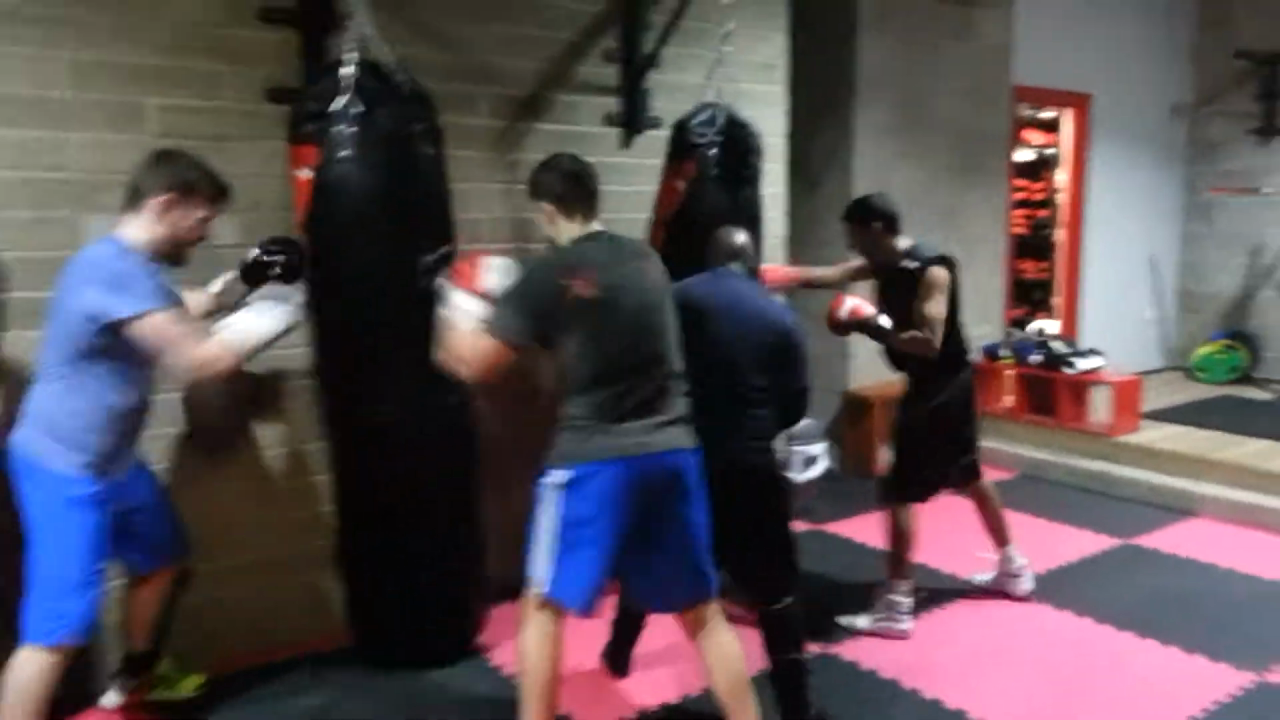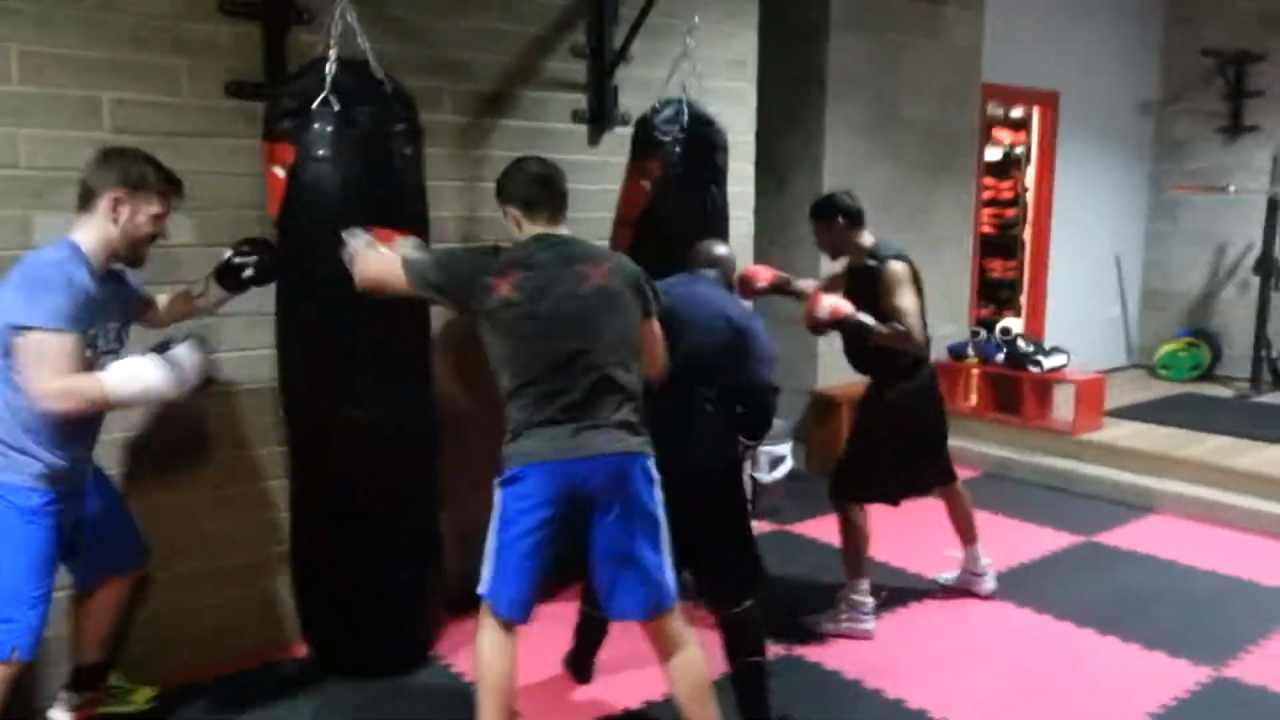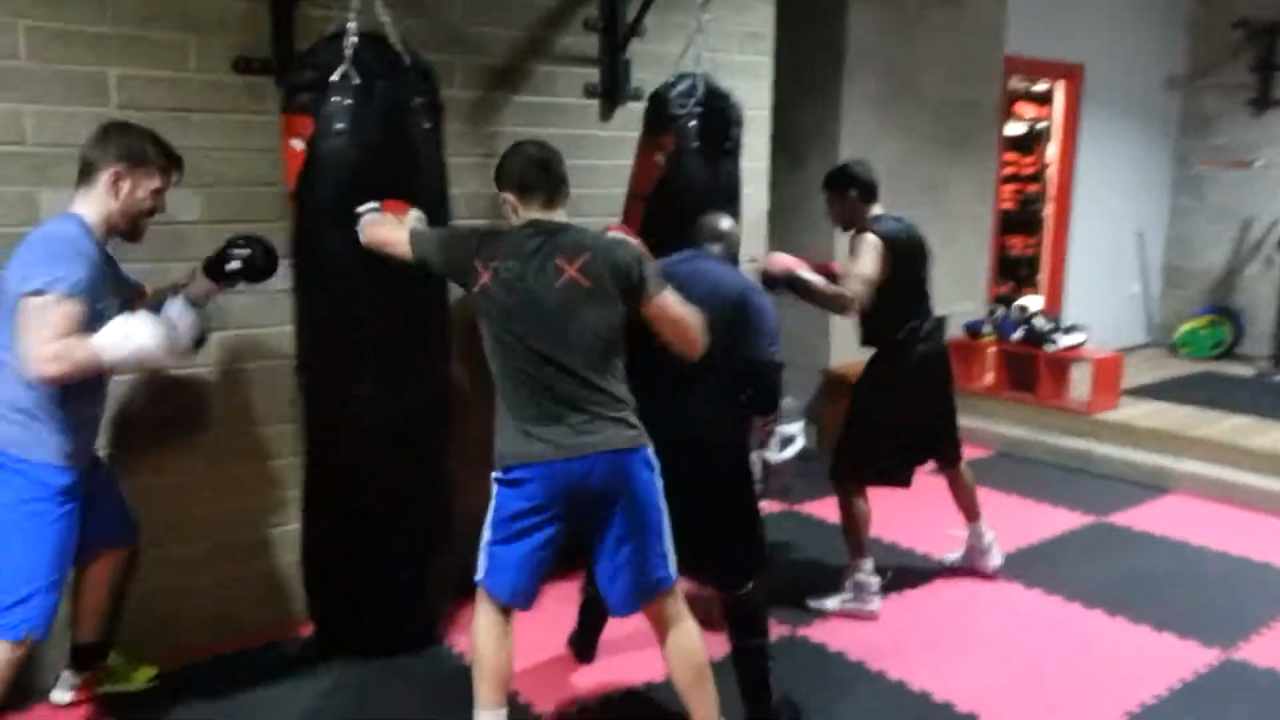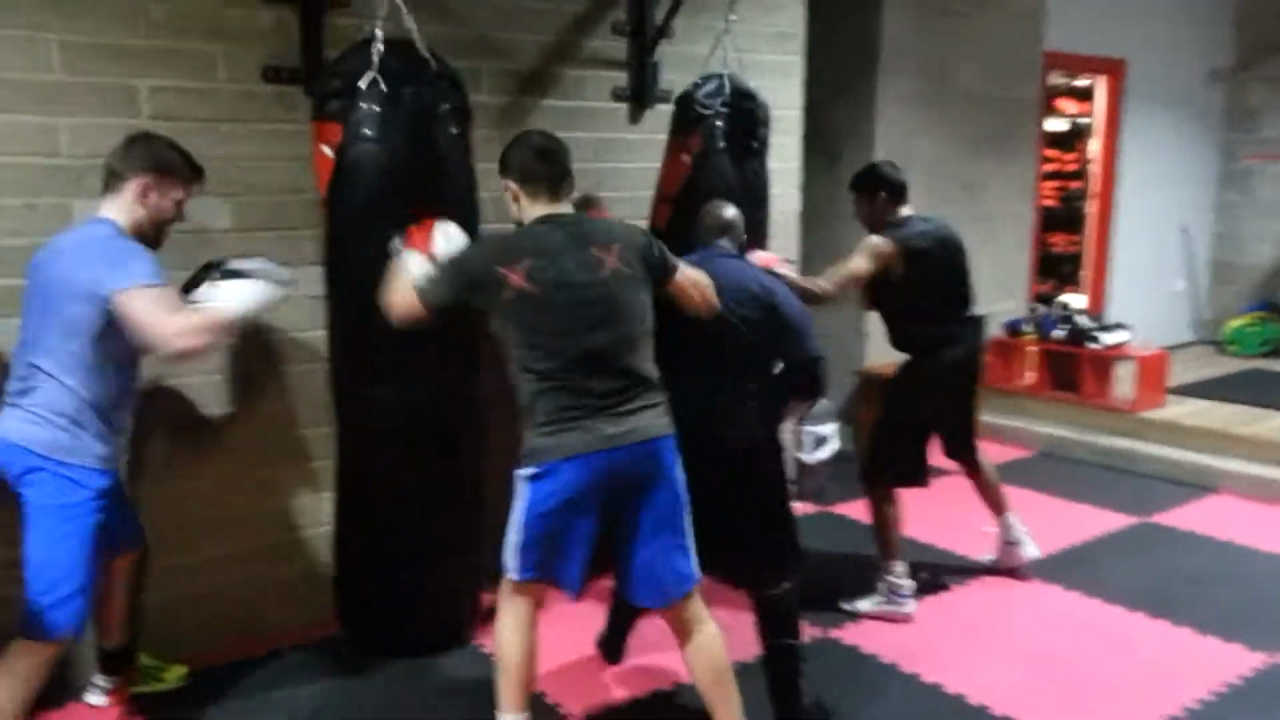
dt=0.1s
person 1, frame 1
left shoulder: (128, 268)
right shoulder: (116, 273)
left elbow: (183, 309)
right elbow: (198, 359)
left wrist: (241, 279)
left hip: (112, 464)
right hip: (63, 469)
left knee: (163, 559)
right knee: (58, 631)
person 1, frame 2
left shoulder: (102, 277)
right shoulder: (51, 277)
left elbow: (158, 311)
right elbow: (54, 392)
left wrist: (221, 282)
right wrist: (160, 371)
left hip: (69, 471)
left knee: (118, 567)
person 1, frame 3
left shoulder: (92, 251)
right shoulder: (62, 248)
left elbow: (140, 309)
right elbow: (48, 358)
left wrist: (213, 276)
right wrist: (150, 337)
left hip: (66, 449)
left knee: (109, 544)
left ankle: (85, 669)
person 1, frame 4
left shoulder: (65, 248)
right shoulder: (117, 254)
right elbow: (175, 336)
left wrist: (189, 296)
left hip: (47, 445)
right hip: (60, 458)
left knee: (121, 551)
right knee: (53, 625)
left ankle: (114, 672)
person 2, frame 1
left shoulder: (547, 277)
right shoulder: (645, 260)
left elbow: (465, 362)
left hip: (594, 464)
right hip: (676, 455)
left knee: (543, 608)
right knee: (701, 614)
person 2, frame 2
left shoulder: (484, 271)
right shoulder: (618, 270)
left elbow: (369, 270)
right elbow: (653, 366)
left wrist: (359, 242)
left hip: (538, 471)
right hip: (623, 462)
left knee: (497, 619)
right knee: (666, 626)
person 2, frame 3
left shoulder: (479, 254)
right shoulder: (615, 254)
left elbow: (381, 236)
right elbow: (693, 342)
left wrist: (370, 214)
left hip: (533, 467)
right hip: (619, 455)
left knee: (494, 603)
right knee: (665, 608)
person 2, frame 4
left shoulder: (493, 261)
right shoulder: (628, 240)
left elbow: (398, 303)
right elbow: (705, 301)
left wrist: (414, 257)
left hip: (562, 459)
right hip: (649, 445)
left knee: (518, 595)
right knee: (683, 604)
person 3, frame 1
left shoulder: (679, 297)
right shoulder: (780, 316)
right elbow: (794, 406)
right hip: (748, 465)
right knee: (773, 592)
left ankle: (619, 653)
person 3, frame 2
right shoulder: (743, 320)
right elbow: (760, 409)
right wrist: (743, 435)
right hip: (705, 469)
right knee: (734, 594)
left ankle: (581, 659)
person 3, frame 3
right shoulder: (748, 294)
right elbow: (765, 384)
right wrist: (755, 415)
right hip: (714, 449)
right knee: (737, 577)
left ankle: (585, 640)
person 3, frame 4
right shoulder: (770, 290)
right elbow: (810, 379)
right wrist: (781, 397)
left hip: (673, 447)
right hip: (750, 449)
right knee: (772, 577)
left ankle: (614, 641)
person 4, frame 1
left shoulder: (931, 270)
right shoulder: (886, 265)
left elbow: (928, 343)
right elbow: (834, 276)
left wrist: (874, 324)
right wrist: (792, 277)
left hip: (940, 389)
right hip: (947, 384)
left knee: (900, 492)
right knee: (969, 479)
left ankle: (895, 608)
right ankle: (1013, 571)
person 4, frame 2
left shoulder: (890, 267)
right shoulder: (863, 263)
left elbow: (908, 336)
right elbow: (819, 290)
left wrist: (855, 319)
right wrist: (778, 280)
left hip: (898, 390)
right hip: (916, 384)
left knee: (848, 494)
right knee: (942, 478)
left ankle: (857, 607)
right ankle: (976, 569)
person 4, frame 3
left shoulder: (871, 238)
right shoulder: (899, 231)
left elbow: (848, 300)
left wrist: (794, 274)
right wrist: (800, 273)
left hip: (898, 365)
right hip: (929, 356)
left knee: (849, 473)
right knee: (949, 457)
left ankle: (862, 588)
right ankle: (982, 547)
person 4, frame 4
left shoulder: (889, 244)
right shoulder: (943, 233)
left elbow: (825, 289)
left hip: (933, 365)
right hip: (960, 355)
left knee: (881, 475)
right knee: (967, 453)
left ankle: (894, 590)
right ankle: (1015, 542)
